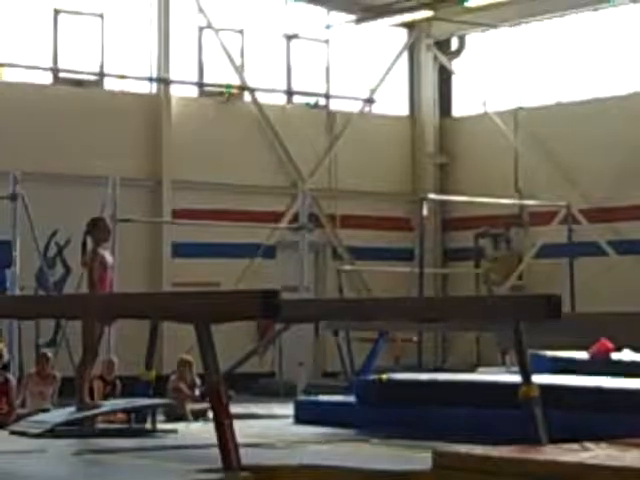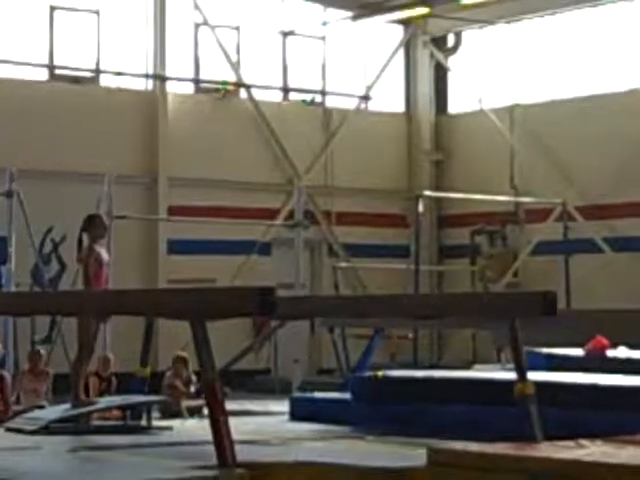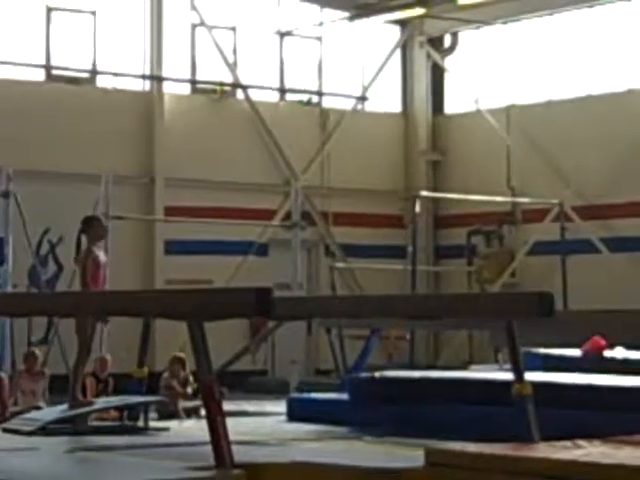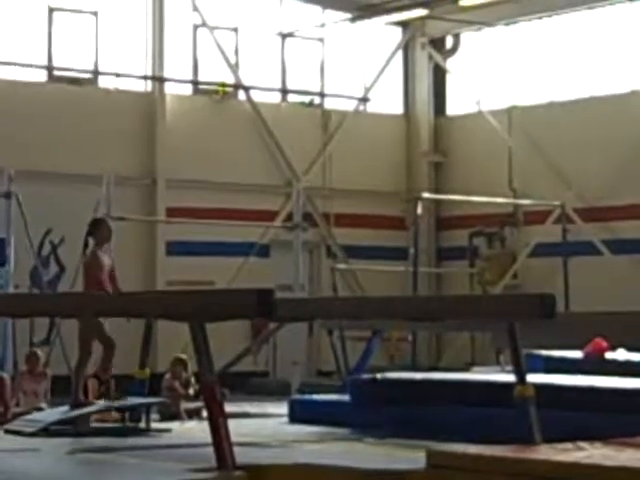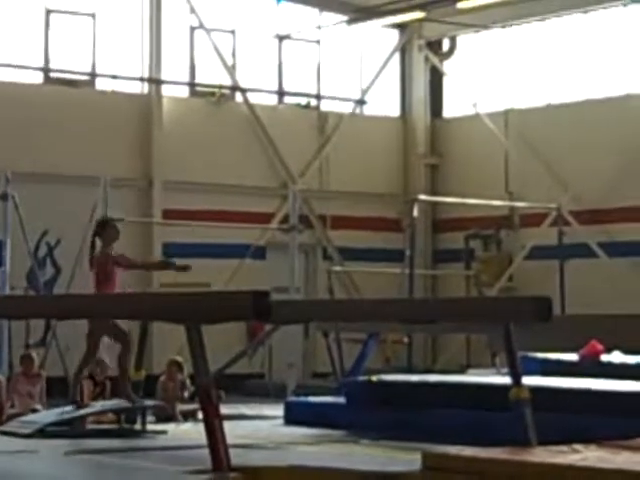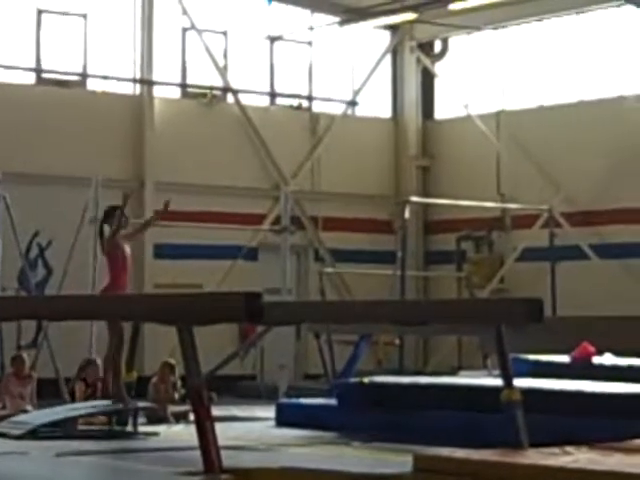
dt=0.3s
person 1, frame 1
left shoulder: (107, 254)
right shoulder: (95, 254)
right elbow: (93, 284)
left knee: (92, 354)
right knee: (89, 354)
left ankle: (84, 397)
right ankle: (82, 398)
person 1, frame 2
left shoulder: (102, 250)
right shoulder: (91, 251)
right elbow: (89, 281)
left knee: (88, 351)
right knee: (84, 350)
left ankle: (80, 394)
right ankle: (77, 395)
person 1, frame 3
left shoulder: (100, 251)
right shoulder: (89, 252)
right elbow: (86, 283)
left knee: (86, 351)
right knee: (84, 351)
left ankle: (77, 394)
right ankle: (75, 395)
person 1, frame 4
left shoulder: (107, 256)
right shoulder: (93, 256)
left elbow: (114, 284)
right elbow: (102, 286)
left knee: (85, 353)
right knee: (109, 344)
left ankle: (77, 396)
person 1, frame 5
left shoulder: (110, 254)
right shoulder: (102, 254)
left elbow: (137, 264)
right elbow: (131, 264)
left wrist: (166, 265)
right wrist: (163, 265)
left knee: (91, 353)
right knee: (125, 341)
right ankle: (124, 387)
person 1, frame 6
left shoulder: (122, 239)
right shoulder: (111, 240)
left elbow: (141, 228)
right elbow: (115, 226)
left wrist: (160, 213)
right wrist: (122, 208)
left hip: (119, 296)
right hip: (112, 296)
left knee: (116, 342)
right knee: (118, 341)
left ankle: (109, 385)
right ankle: (117, 389)
